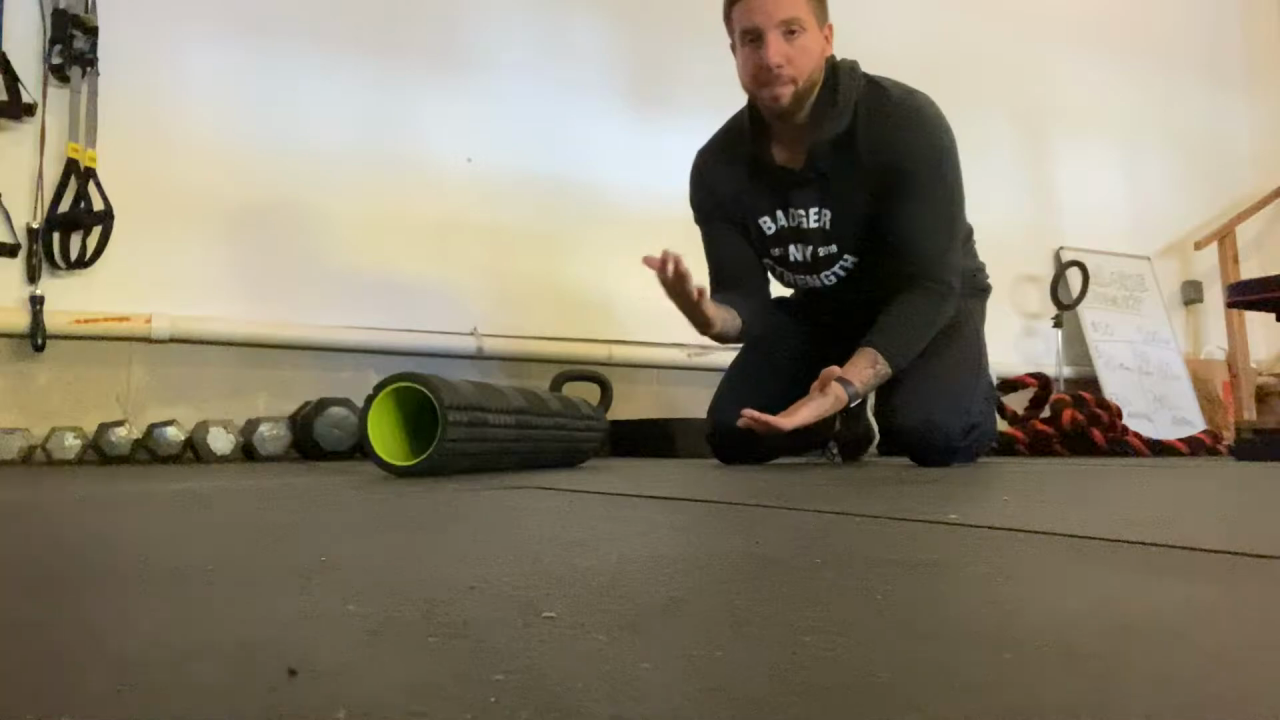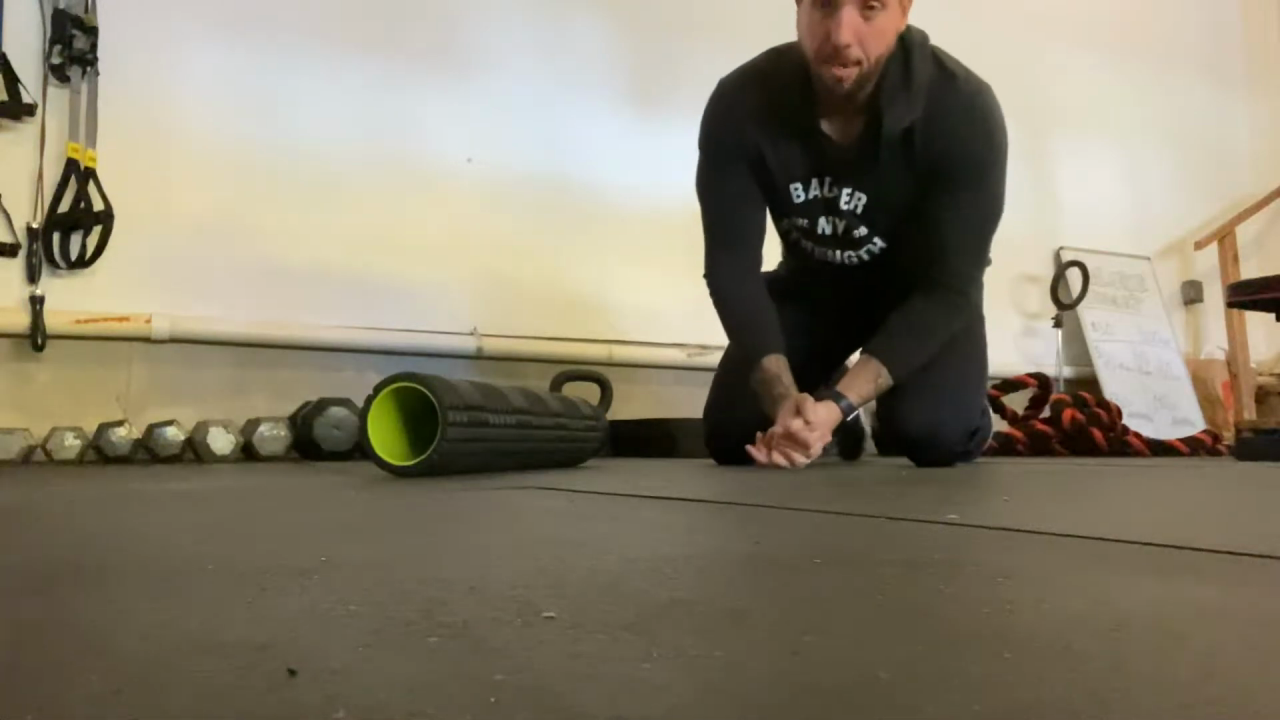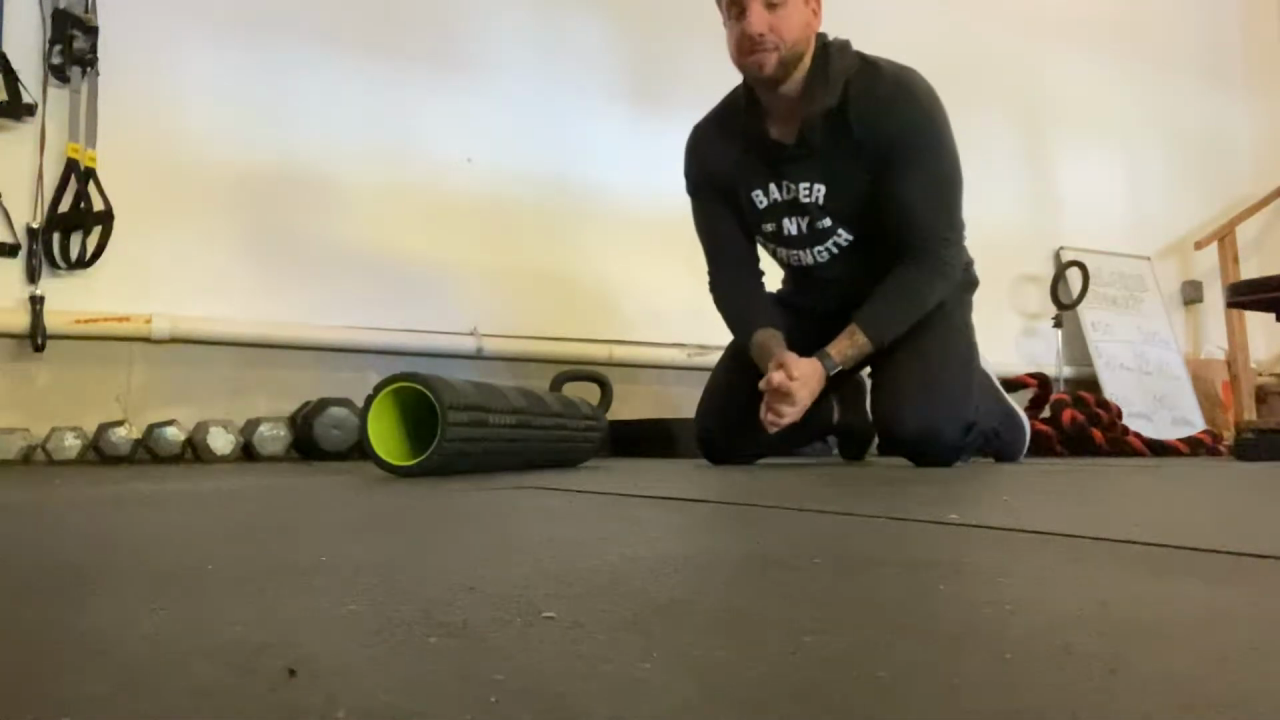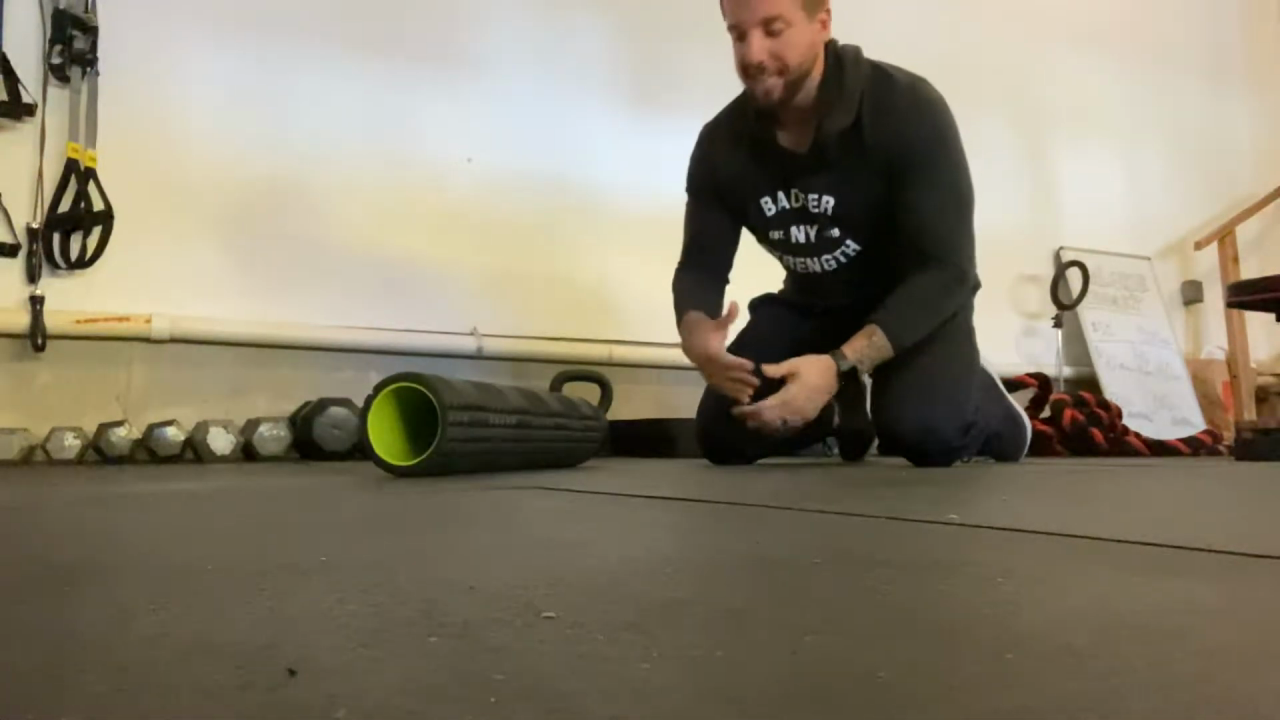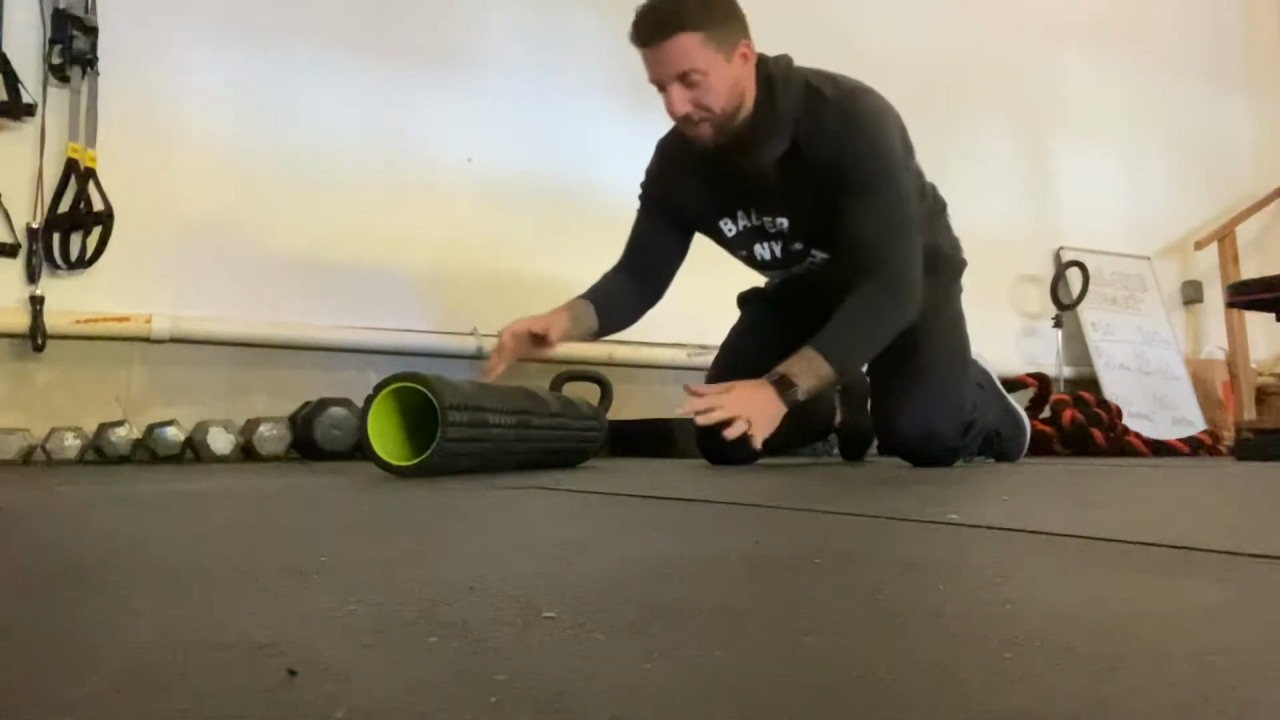
dt=1s
person 1, frame 1
left shoulder: (905, 122)
right shoulder: (717, 167)
left elbow: (930, 285)
right elbow: (748, 296)
left wrist: (844, 385)
right wrist: (711, 318)
left hip: (931, 300)
right hip: (824, 305)
left knee: (930, 432)
right knee: (732, 432)
left ankle: (971, 396)
right ankle: (846, 416)
person 1, frame 2
left shoulder: (963, 111)
right shoulder: (740, 104)
left elbow: (945, 288)
right elbow: (733, 265)
left wrist: (838, 406)
right wrist: (784, 401)
left hip: (922, 286)
right hip: (809, 281)
left knee: (933, 434)
right knee: (730, 436)
right ankle: (834, 395)
person 1, frame 3
left shoulder: (897, 100)
right shoulder: (712, 144)
left elbow: (933, 261)
right elbow: (733, 276)
left wrist: (825, 365)
right wrist: (775, 361)
left hip: (919, 296)
right hip: (811, 302)
left knee: (924, 430)
right knee: (722, 435)
left ankle: (982, 408)
right ankle: (841, 407)
person 1, frame 4
left shoulder: (908, 109)
right shoulder: (722, 144)
left elbow: (948, 270)
right elbow: (700, 267)
left wrist: (841, 365)
right wrist: (697, 334)
left hip: (920, 301)
right hip: (811, 305)
left knee: (925, 431)
right knee: (723, 434)
left ankle: (987, 410)
right ankle: (845, 409)
person 1, frame 5
left shoulder: (849, 119)
right shoulder: (679, 161)
left elbow: (889, 286)
right elbow: (640, 277)
left wrist: (781, 388)
right wrist: (565, 321)
left hip: (905, 280)
right hip: (802, 290)
left knee: (925, 433)
right knee: (722, 434)
left ankle: (976, 400)
right ankle: (845, 403)
